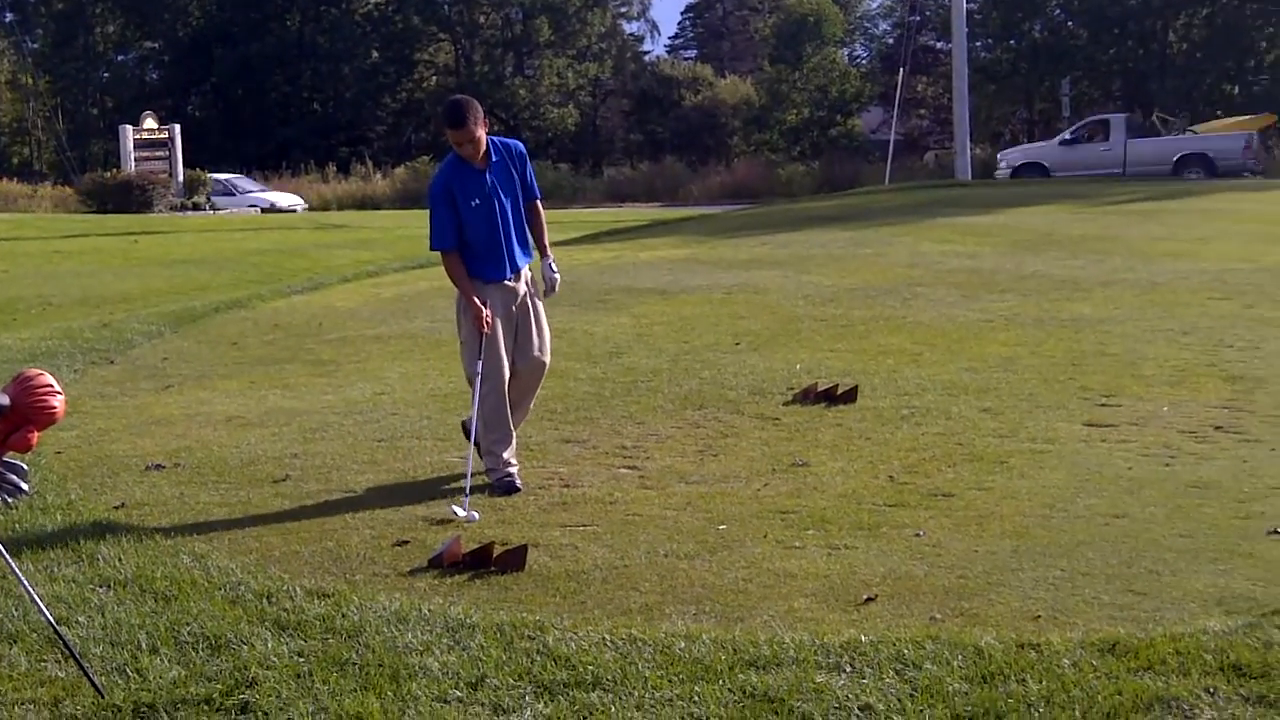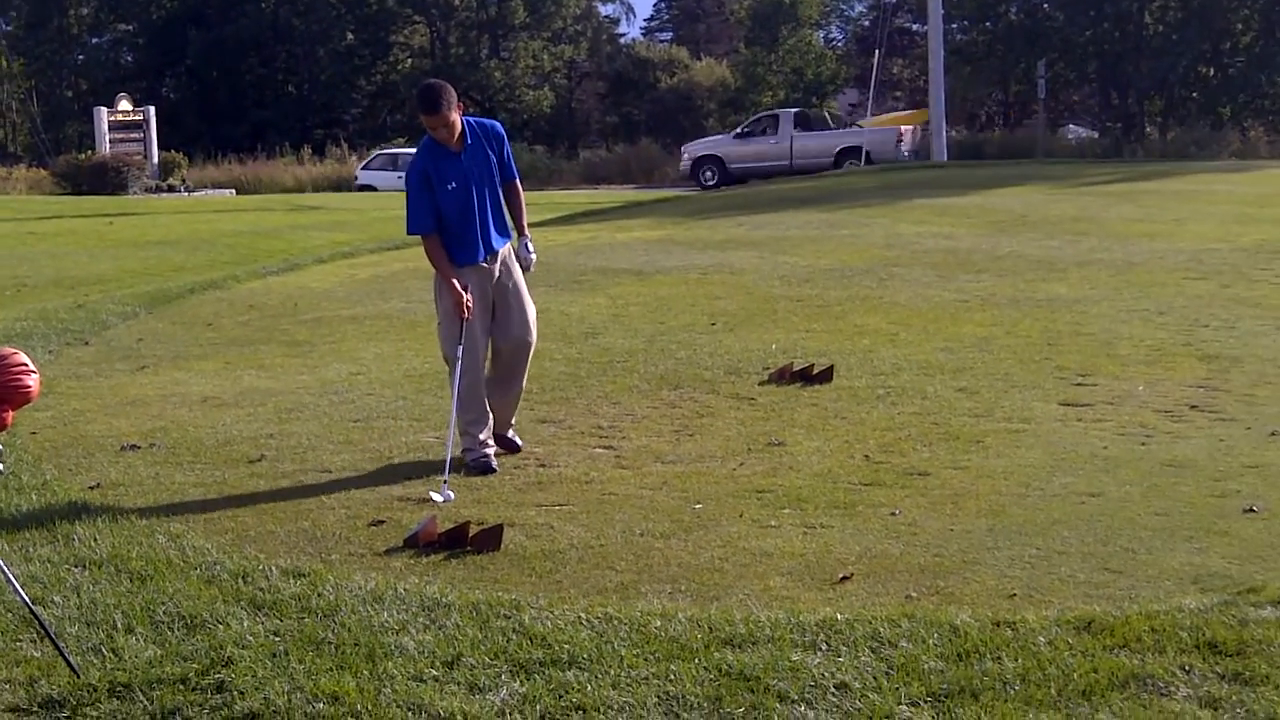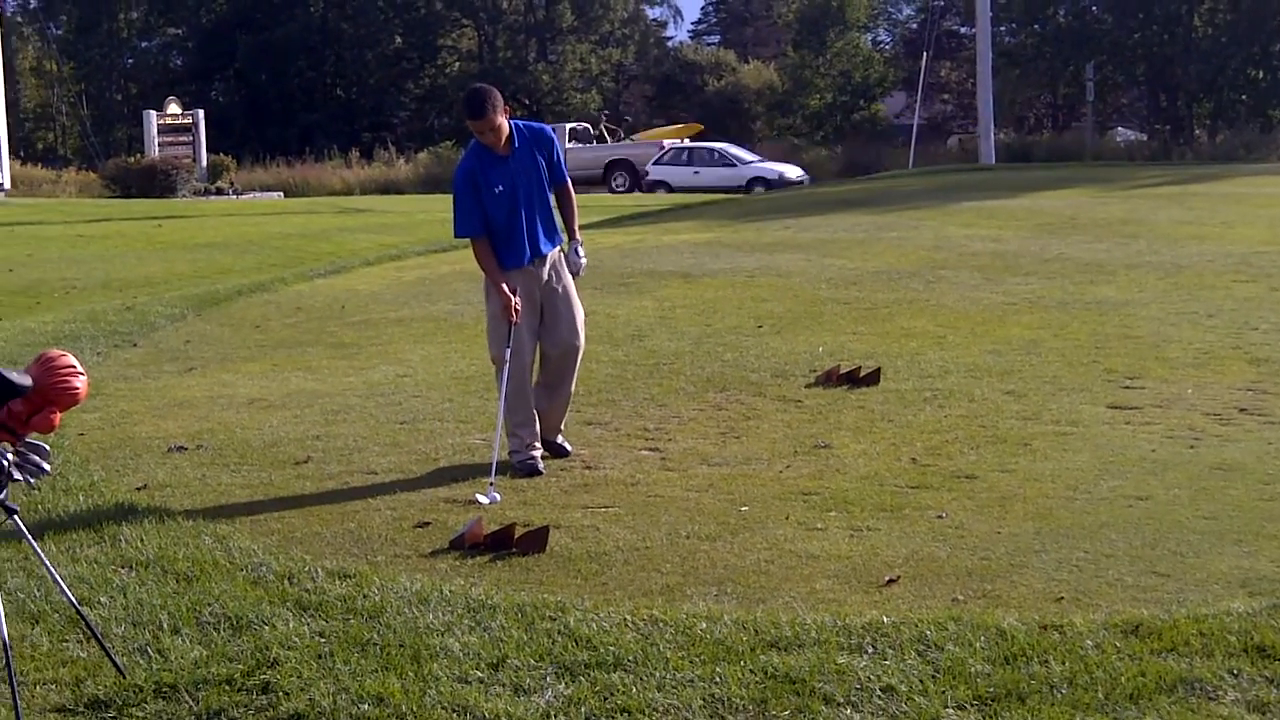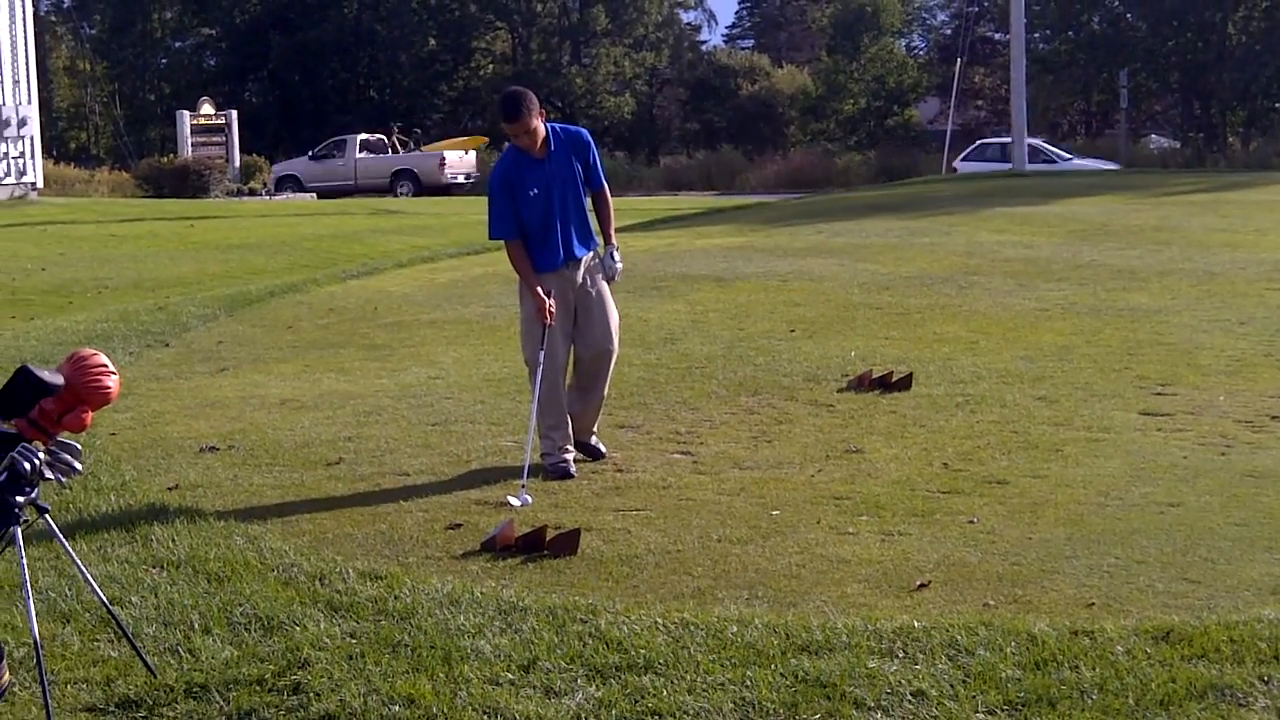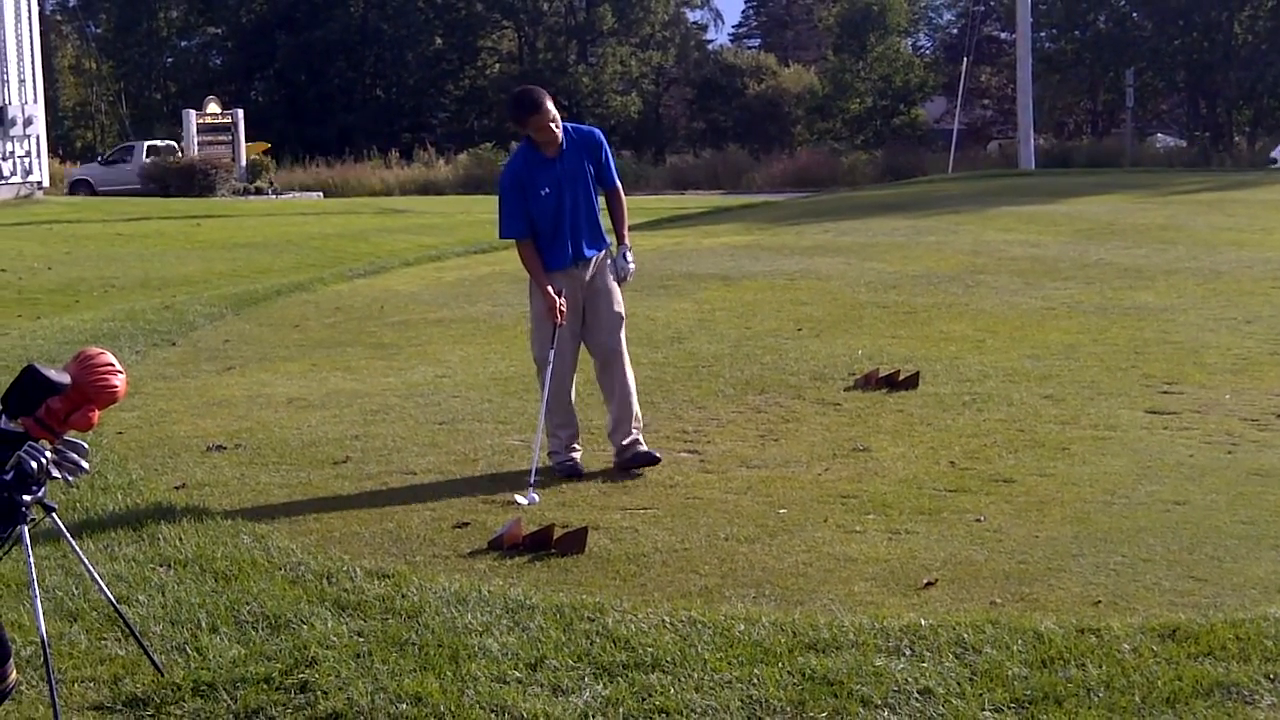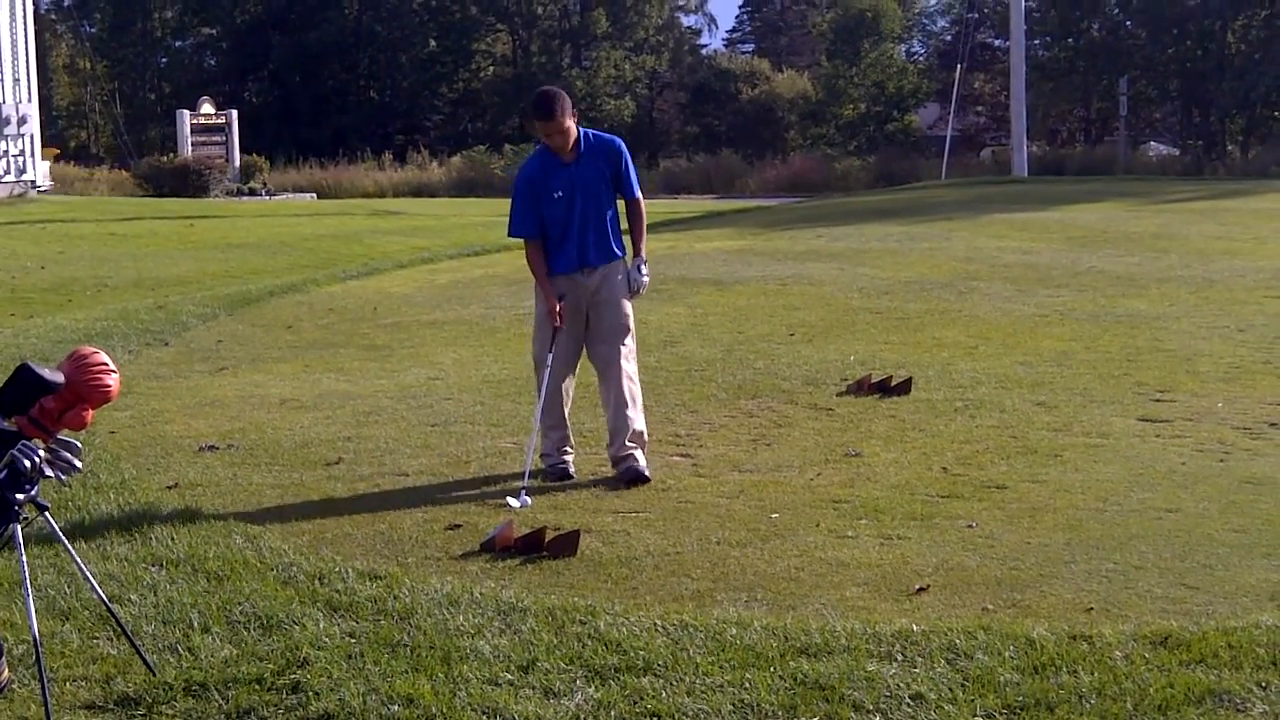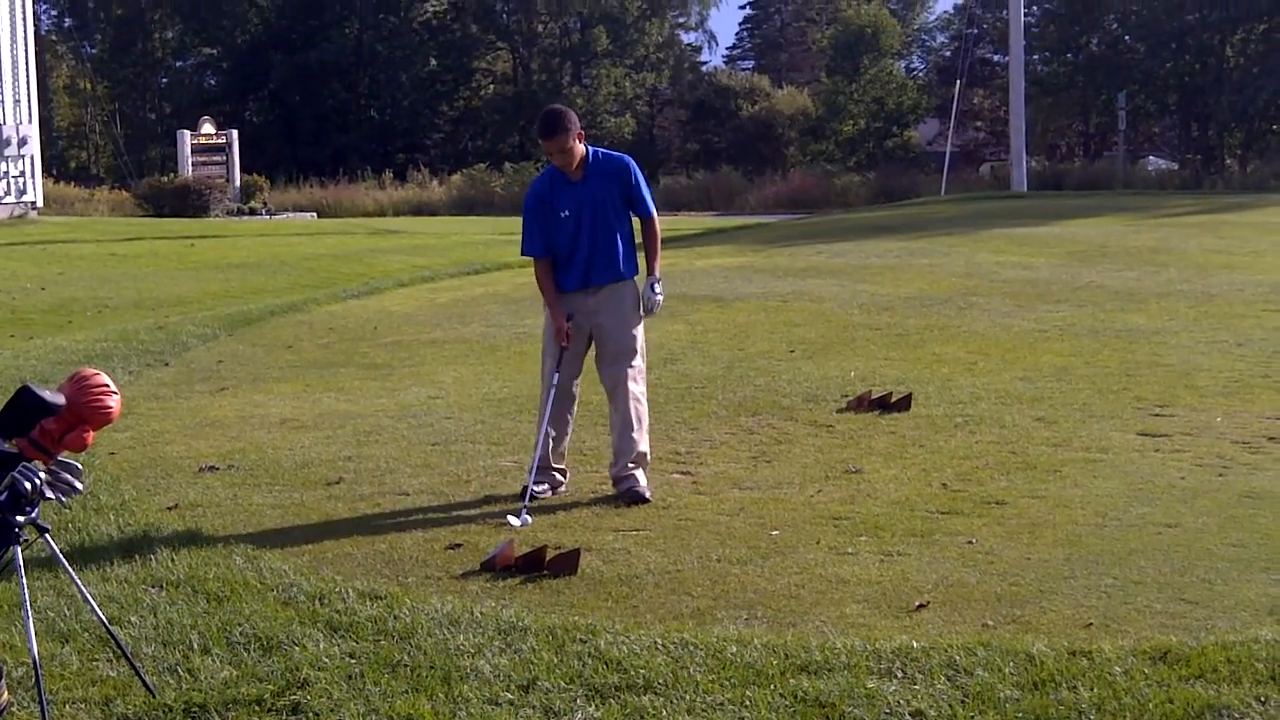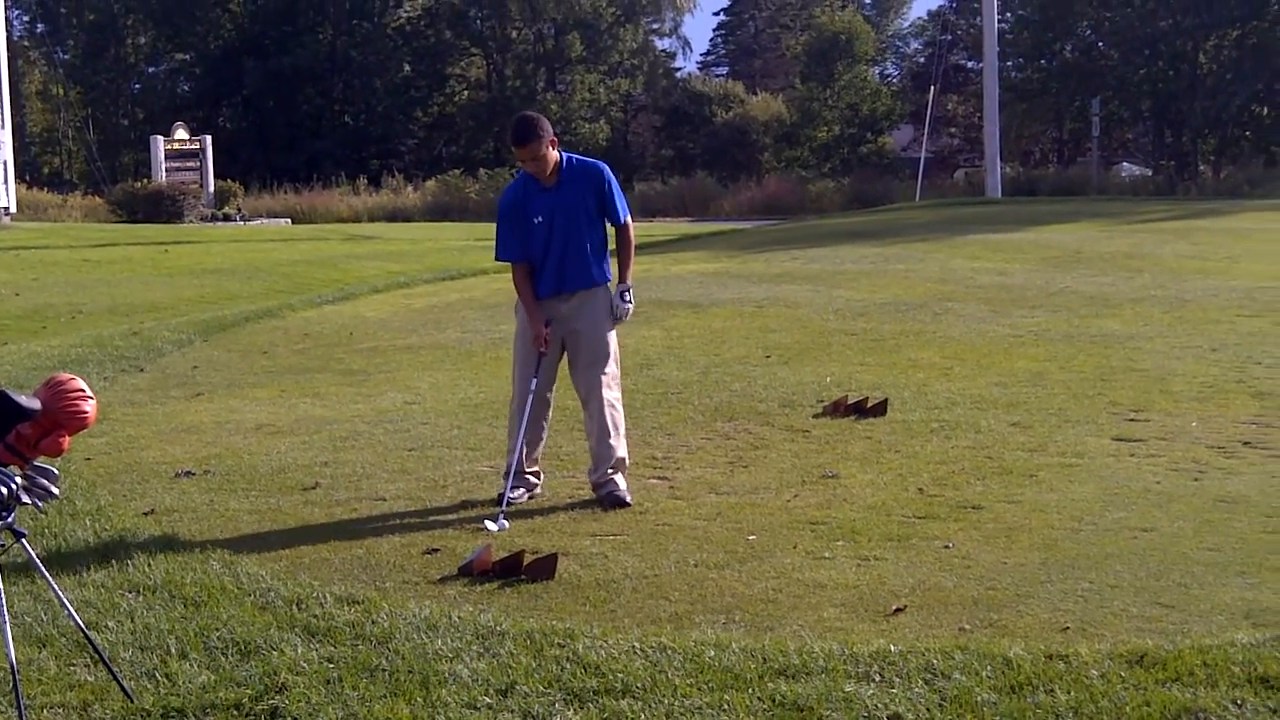
dt=0.4s
person 1, frame 1
left shoulder: (514, 153)
right shoulder: (445, 182)
left elbow: (532, 205)
right elbow: (448, 250)
left wrist: (546, 258)
right wrist: (472, 300)
left hip: (522, 275)
right hip: (482, 287)
left knee: (535, 360)
right knee: (491, 376)
left ankle: (484, 428)
right ankle: (501, 464)
person 1, frame 2
left shoulder: (491, 134)
right shoulder: (421, 166)
left elbow: (511, 185)
right elbow: (428, 234)
left wrist: (524, 237)
right wrist: (452, 283)
left hip: (502, 253)
right hip: (460, 269)
left knee: (521, 337)
right knee: (468, 358)
left ankle: (500, 422)
right ankle: (477, 444)
person 1, frame 3
left shoulder: (541, 138)
right shoulder: (469, 170)
left elbow: (562, 189)
right elbow: (477, 237)
left wrist: (575, 241)
right wrist: (500, 287)
left hip: (552, 258)
right hip: (509, 272)
left knee: (569, 343)
right knee: (515, 360)
left ankle: (549, 427)
right ankle: (524, 446)
person 1, frame 4
left shoulder: (578, 141)
right shoulder: (504, 173)
left elbow: (599, 192)
right elbow: (511, 239)
left wrist: (610, 245)
right wrist: (535, 290)
left hip: (587, 262)
right hip: (542, 275)
left knee: (602, 346)
right knee: (549, 364)
left ankle: (581, 428)
right ankle: (556, 449)
person 1, frame 5
left shoulder: (591, 141)
right shoulder: (516, 172)
left elbow: (613, 191)
right elbow: (523, 239)
left wrist: (624, 246)
right wrist: (545, 290)
left hip: (598, 262)
right hip: (553, 275)
left knee: (614, 352)
right knee: (556, 365)
left ankle: (628, 442)
right ankle: (564, 450)
person 1, frame 6
left shoulder: (611, 150)
right shoulder: (531, 173)
left elbow: (634, 202)
right elbow: (531, 241)
left wrist: (639, 258)
right wrist: (547, 293)
left hip: (609, 271)
right hip: (559, 279)
left knee: (618, 362)
right knee: (555, 369)
left ankle: (628, 453)
right ankle: (557, 454)
person 1, frame 7
left shoulder: (621, 168)
right shoulder: (540, 192)
left elbow: (649, 219)
right elbow: (541, 259)
left wrist: (653, 277)
right wrist: (555, 312)
left hip: (617, 290)
right hip: (565, 297)
left knee: (626, 382)
right knee: (557, 386)
left ankle: (630, 473)
right ankle: (549, 470)
person 1, frame 8
left shoulder: (595, 175)
right shoulder: (514, 197)
left elbow: (623, 227)
right elbow: (518, 263)
left wrist: (624, 285)
right wrist: (534, 317)
left hip: (590, 296)
right hip: (538, 303)
left knee: (600, 389)
right knee: (528, 392)
left ankle: (609, 477)
right ankle: (523, 475)
